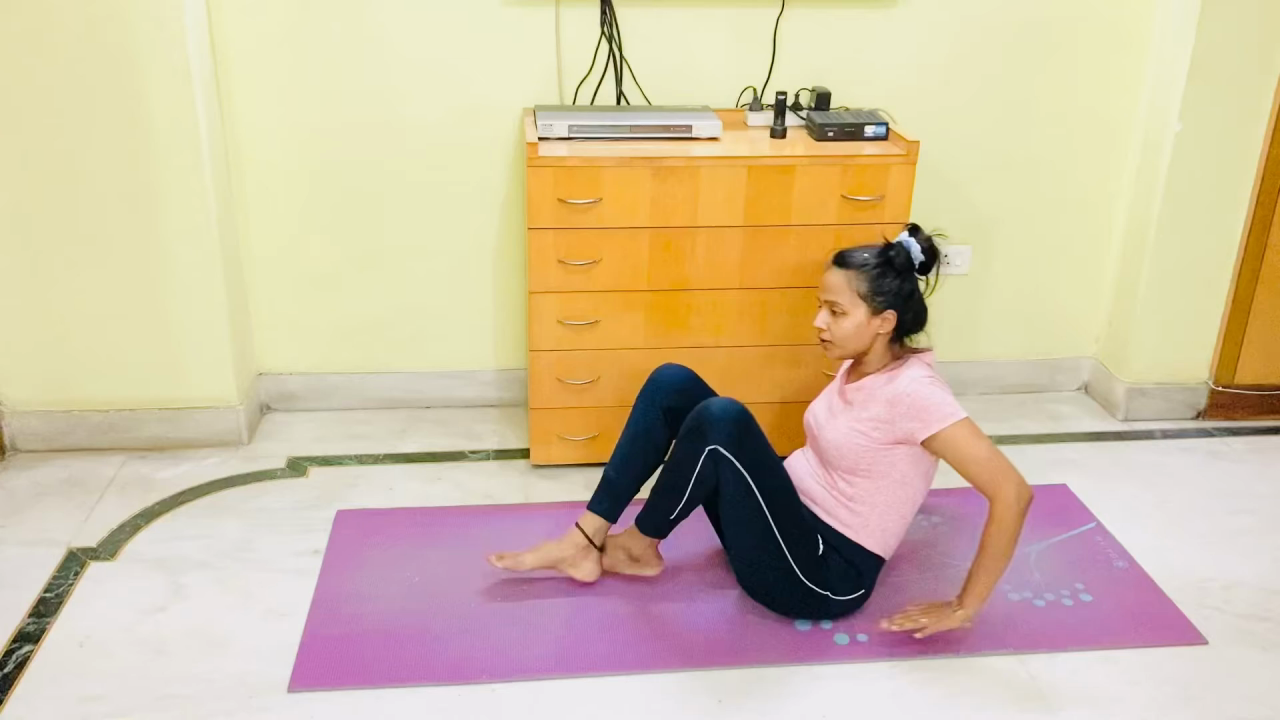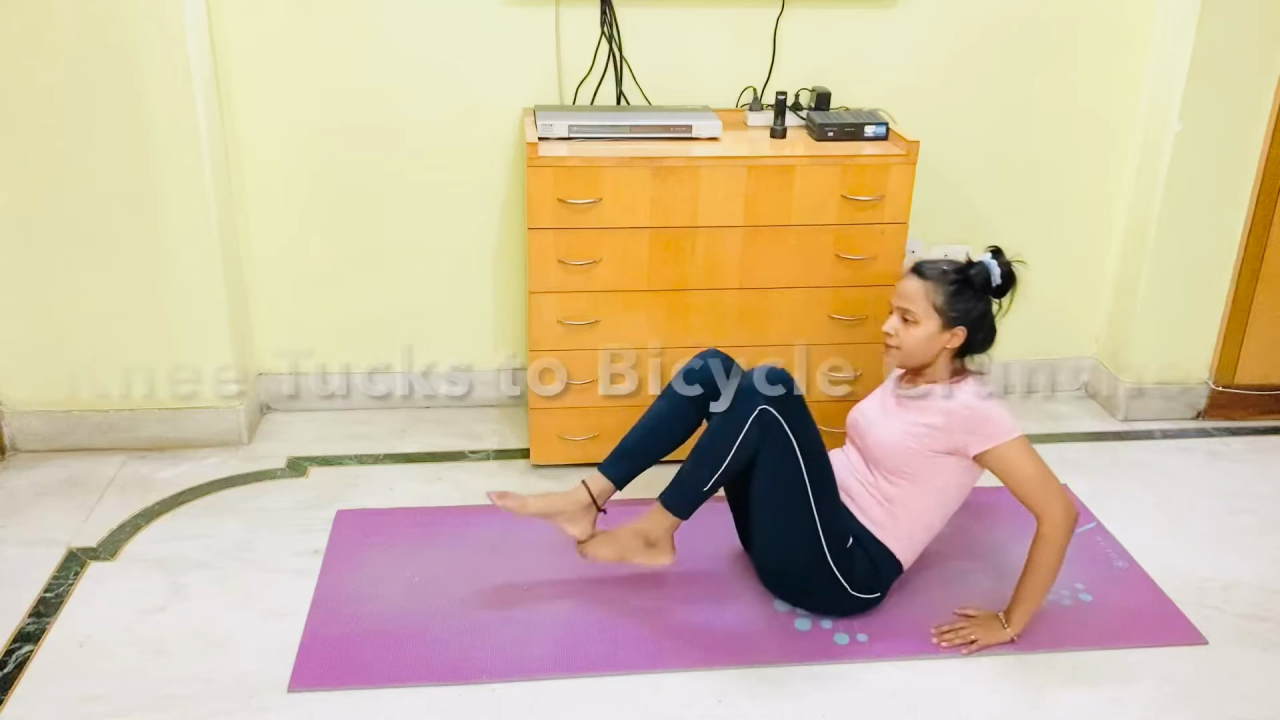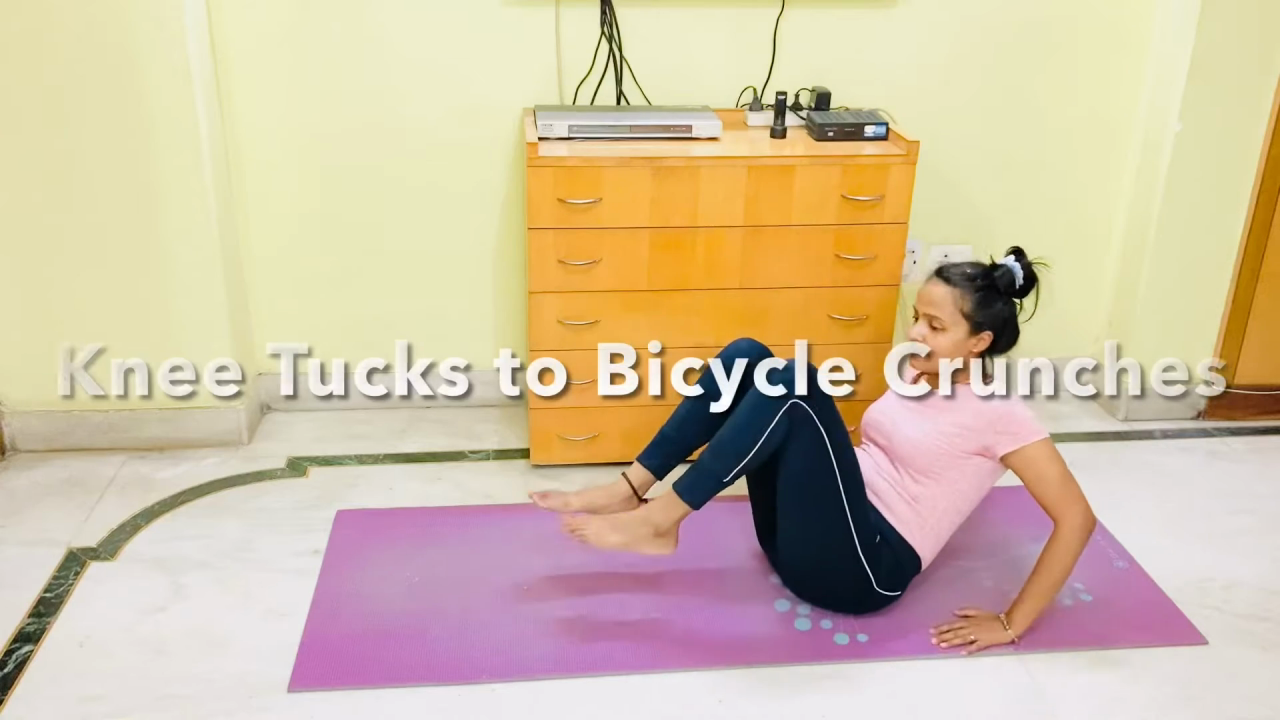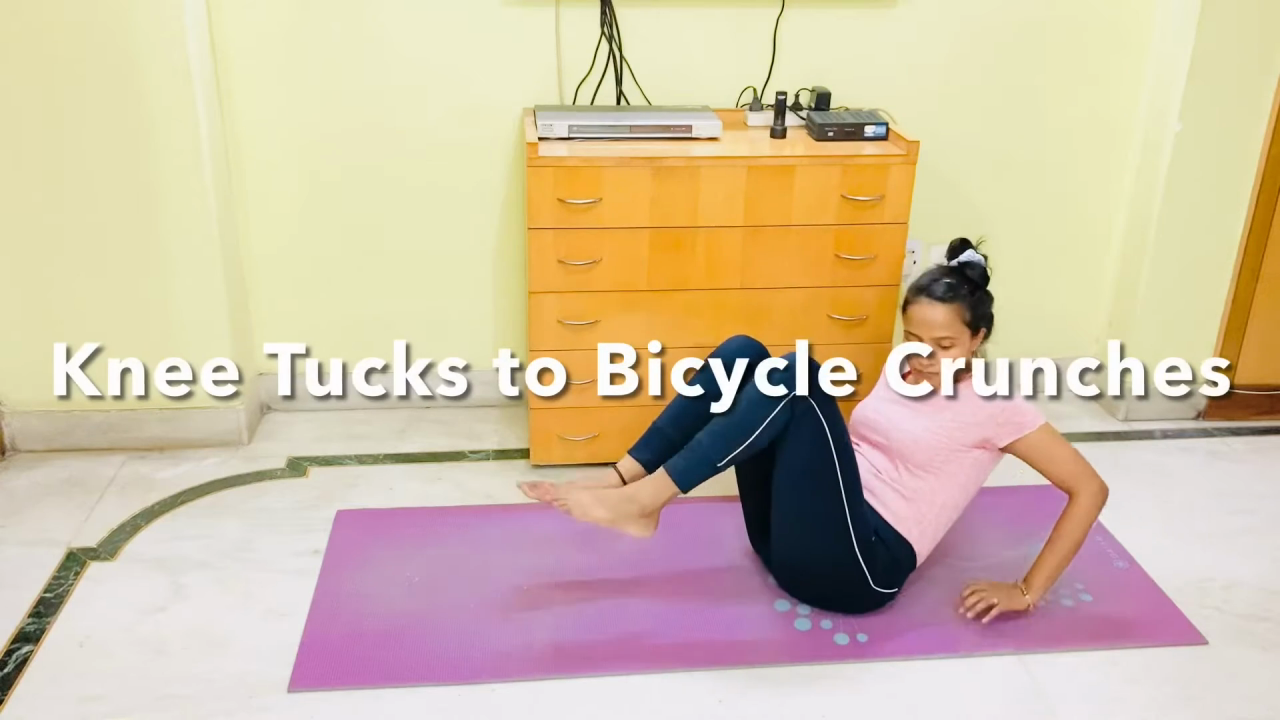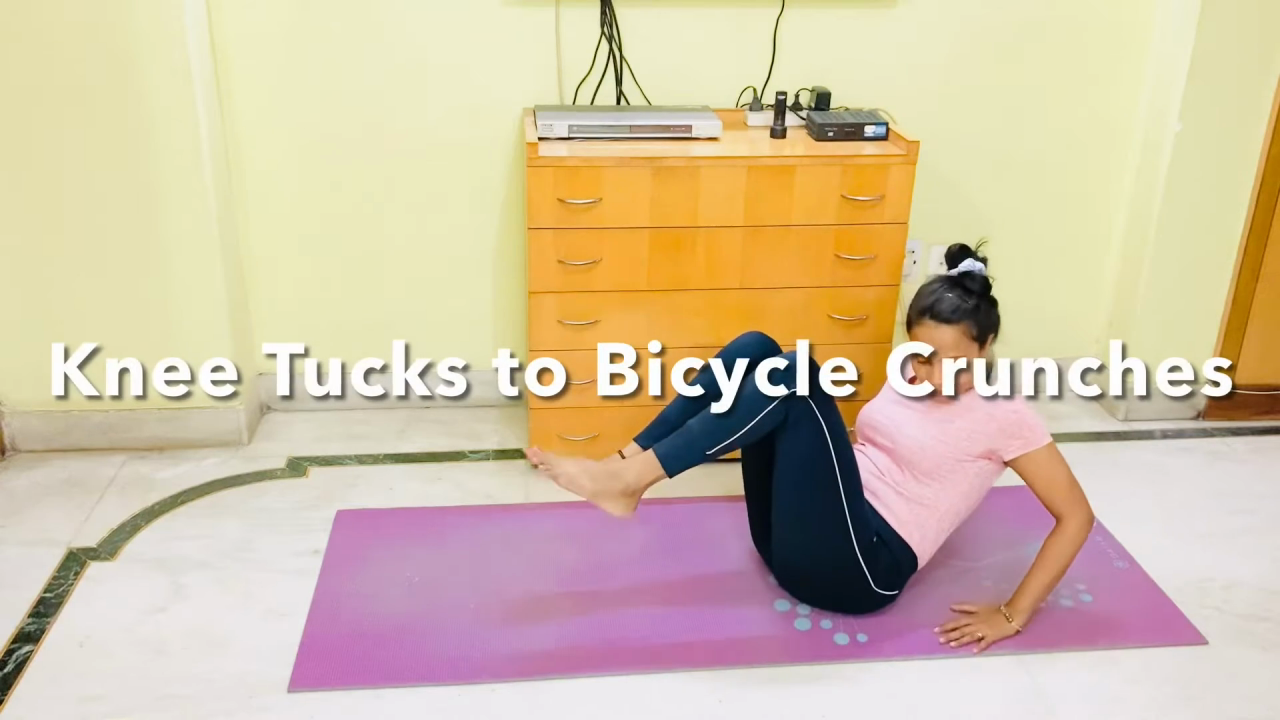
dt=0.3s
person 1, frame 1
left shoulder: (911, 393)
right shoulder: (862, 364)
left elbow: (1011, 491)
left wrist: (965, 605)
left hip: (822, 574)
right hip: (792, 517)
left knee: (719, 421)
right knee: (673, 383)
left ankle: (638, 545)
right ankle: (591, 539)
person 1, frame 2
left shoulder: (969, 408)
right shoulder: (911, 375)
left elbow: (1059, 511)
left wrist: (1010, 622)
left hip: (844, 571)
right hip: (806, 525)
left knee: (771, 385)
right knee: (711, 368)
left ankle: (655, 533)
right ankle: (589, 498)
person 1, frame 3
left shoulder: (997, 413)
right shoulder: (918, 374)
left elbow: (1075, 518)
left wrist: (1012, 623)
left hip: (859, 567)
right hip: (801, 532)
left knee: (794, 381)
right knee: (745, 356)
left ankle: (661, 521)
right ankle: (631, 487)
person 1, frame 4
left shoulder: (993, 407)
right shoulder: (902, 372)
left elbow: (1089, 490)
left wrist: (1027, 591)
left hip: (855, 565)
right hip: (786, 533)
left knee: (796, 375)
right knee: (740, 353)
left ankle: (644, 502)
right ankle: (624, 477)
person 1, frame 5
left shoulder: (1003, 417)
right shoulder: (910, 376)
left elbow: (1076, 516)
left wrist: (1013, 615)
left hip: (857, 567)
right hip: (795, 534)
left knee: (794, 376)
right knee: (755, 349)
left ankle: (630, 483)
right ankle: (625, 463)
